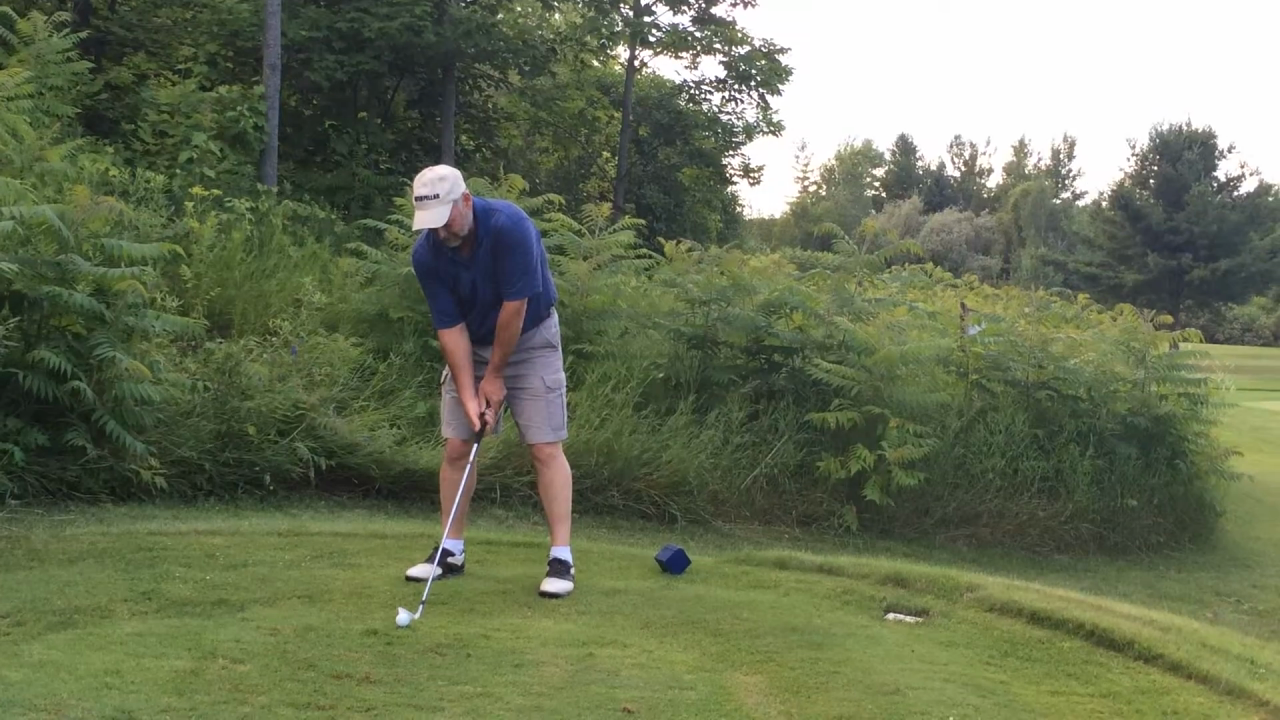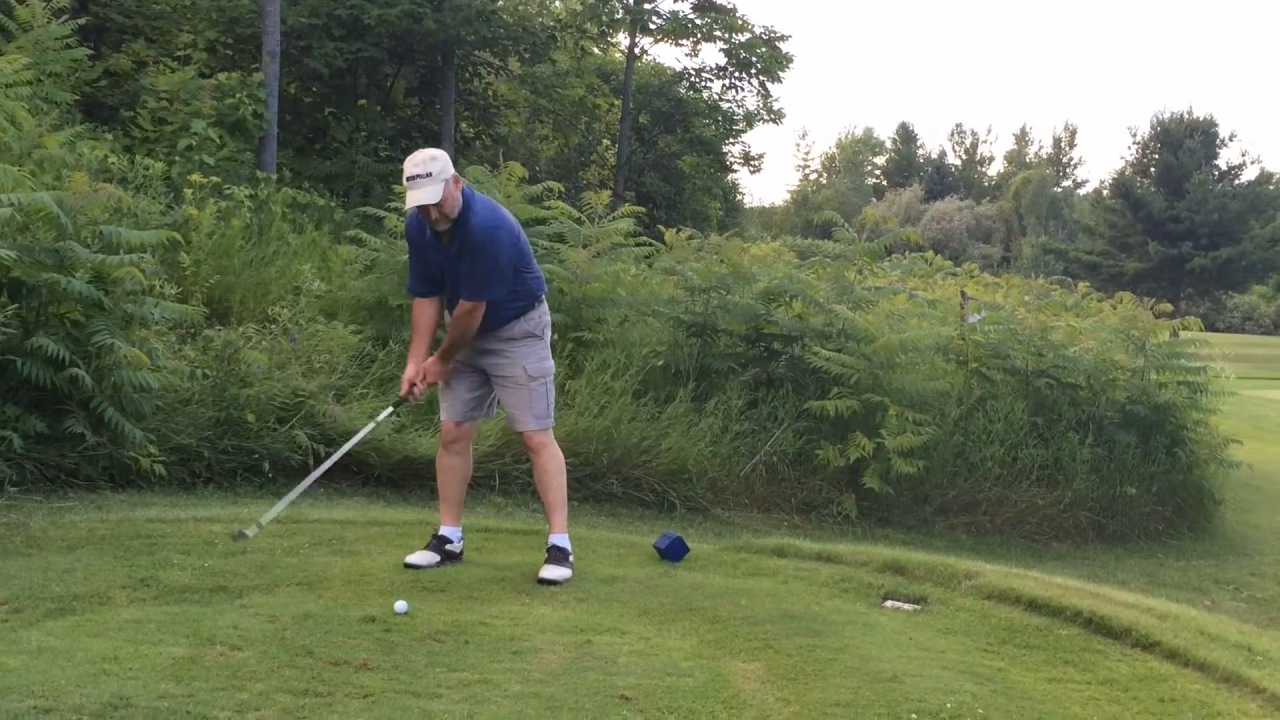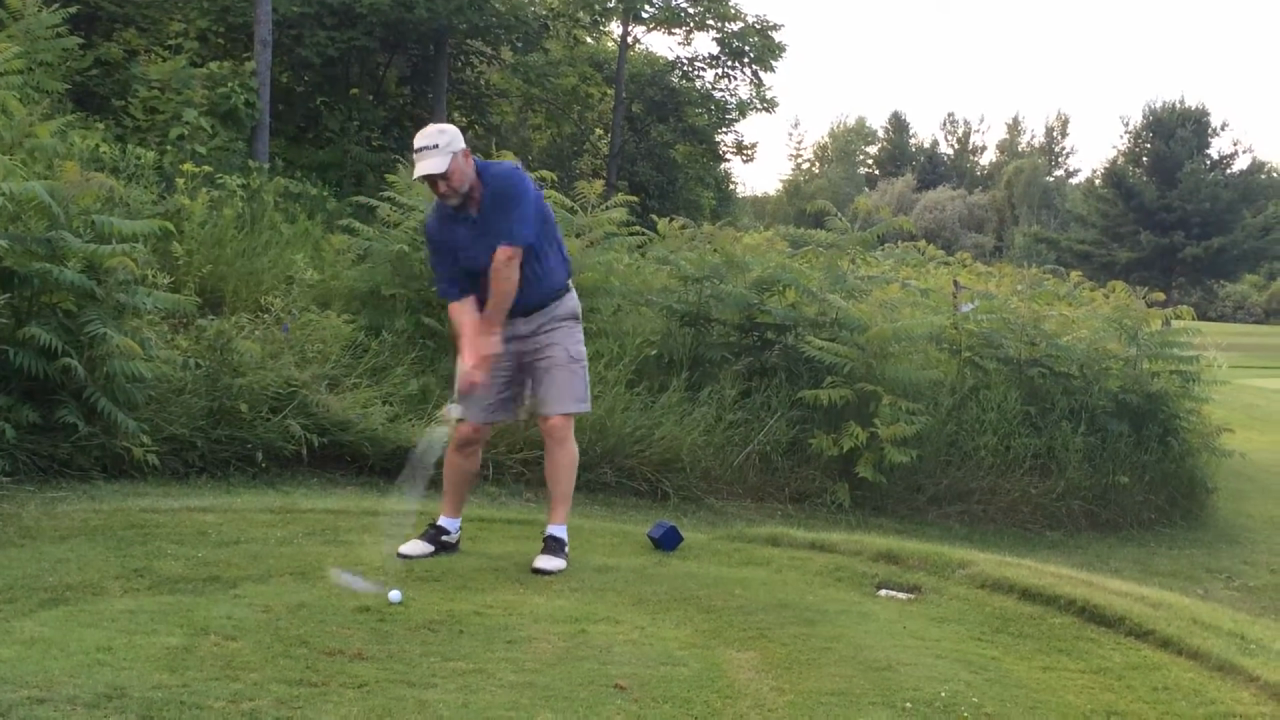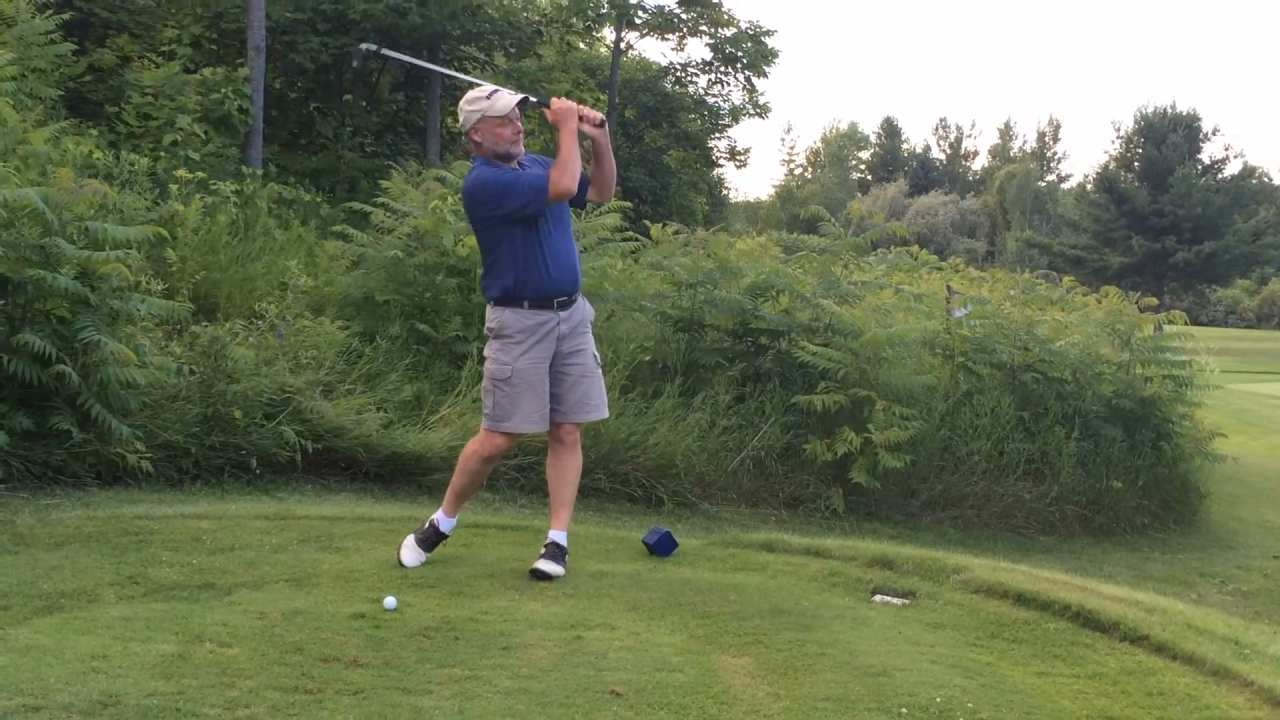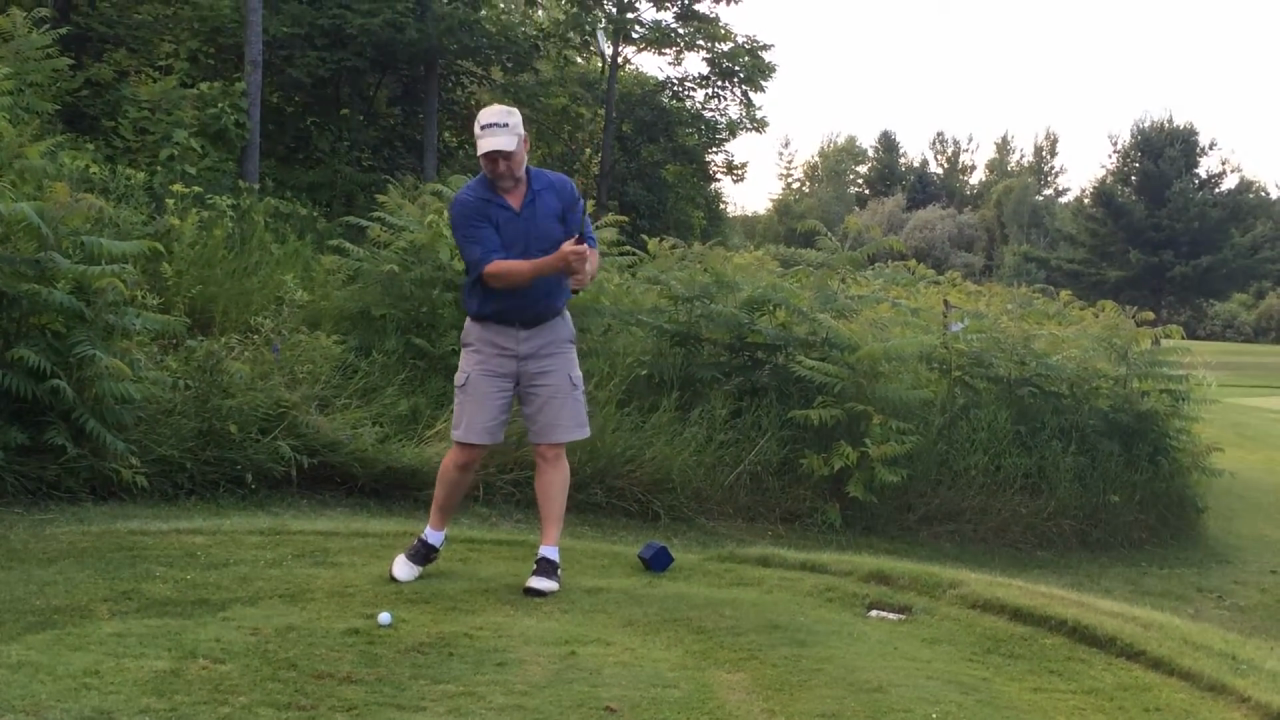
dt=1s
person 1, frame 1
left shoulder: (509, 225)
right shoulder: (426, 253)
left elbow: (514, 306)
right elbow: (450, 326)
left wrist: (495, 375)
right wrist: (468, 395)
left hip: (530, 340)
right hip: (469, 346)
left knee: (546, 448)
right knee: (456, 447)
left ankle: (561, 557)
right ankle: (451, 549)
person 1, frame 2
left shoulder: (488, 228)
right shoulder: (418, 225)
left elbow: (472, 308)
right elbow: (425, 296)
left wrist: (442, 359)
right wrist: (414, 361)
left hip: (519, 331)
right hip: (466, 336)
left knee: (537, 436)
right knee: (453, 433)
left ankle: (559, 544)
right ankle: (449, 536)
person 1, frame 3
left shoulder: (508, 180)
right shoulder: (438, 227)
left elbow: (506, 263)
right elbow: (456, 297)
left wrist: (493, 335)
right wrist: (469, 351)
left hip: (552, 318)
right hip: (491, 326)
left knee: (556, 426)
right knee: (467, 432)
left ankle: (556, 536)
right ankle: (446, 527)
person 1, frame 4
left shoulder: (534, 164)
right shoulder: (483, 183)
left elbow: (600, 191)
right elbow: (563, 188)
left wrist: (599, 138)
right wrist: (564, 127)
left hip: (571, 314)
right hip: (519, 321)
left knee: (567, 432)
right knee: (497, 437)
left ankle: (557, 541)
right ankle: (439, 523)
person 1, frame 5
left shoulder: (560, 189)
right shoulder: (468, 203)
left elbow: (587, 250)
right elbow: (490, 272)
left wrist: (583, 268)
right wrist: (554, 263)
left hip: (550, 335)
right hip: (489, 337)
left knee: (550, 449)
right knee: (467, 449)
left ankle: (549, 556)
right ankle: (430, 539)
